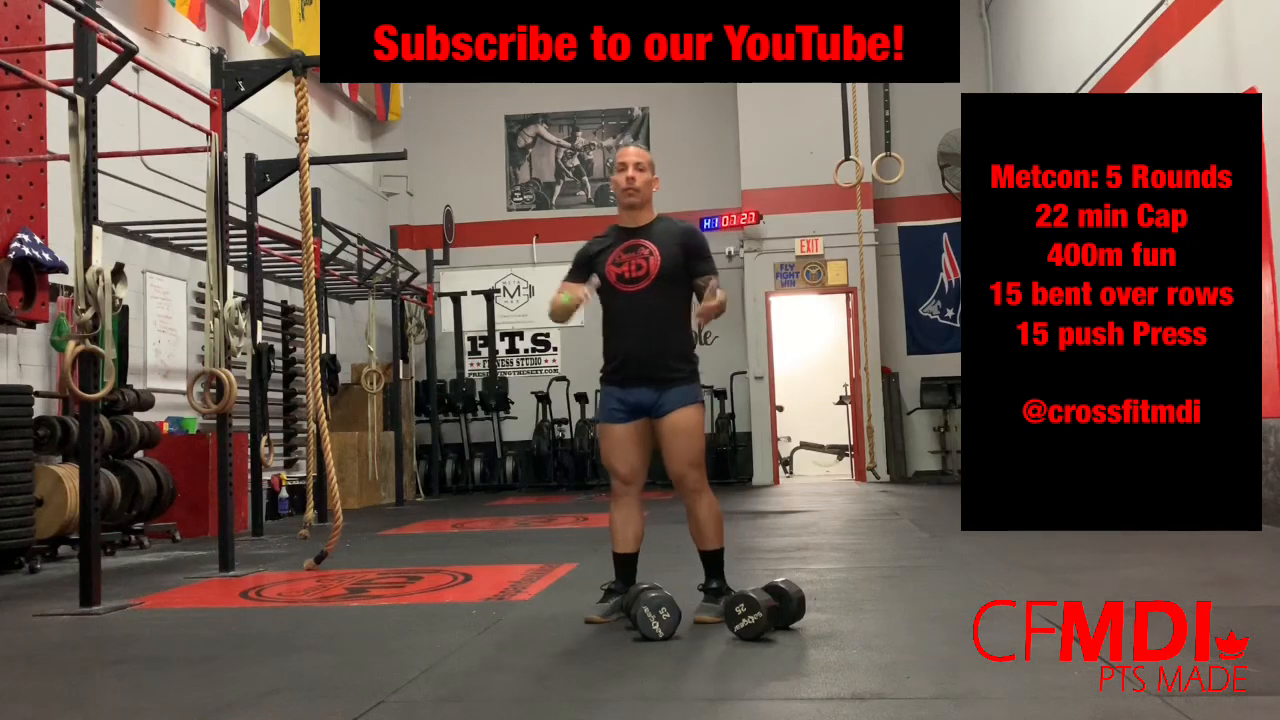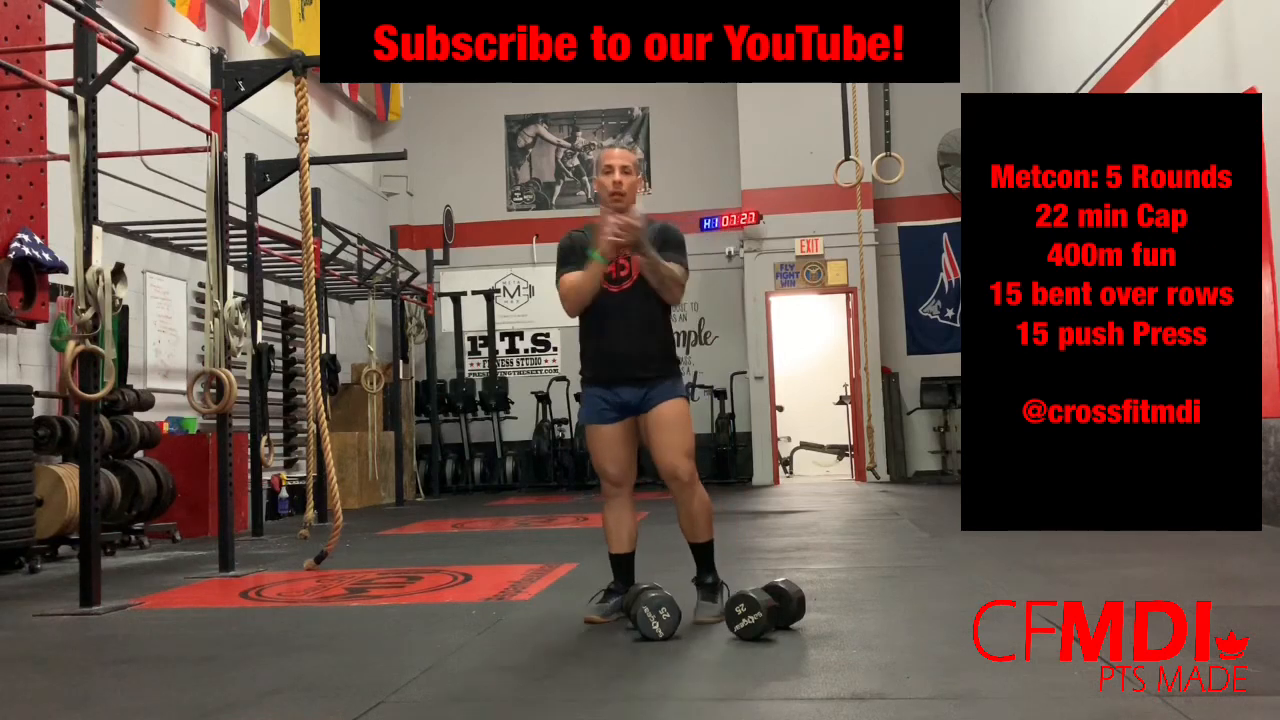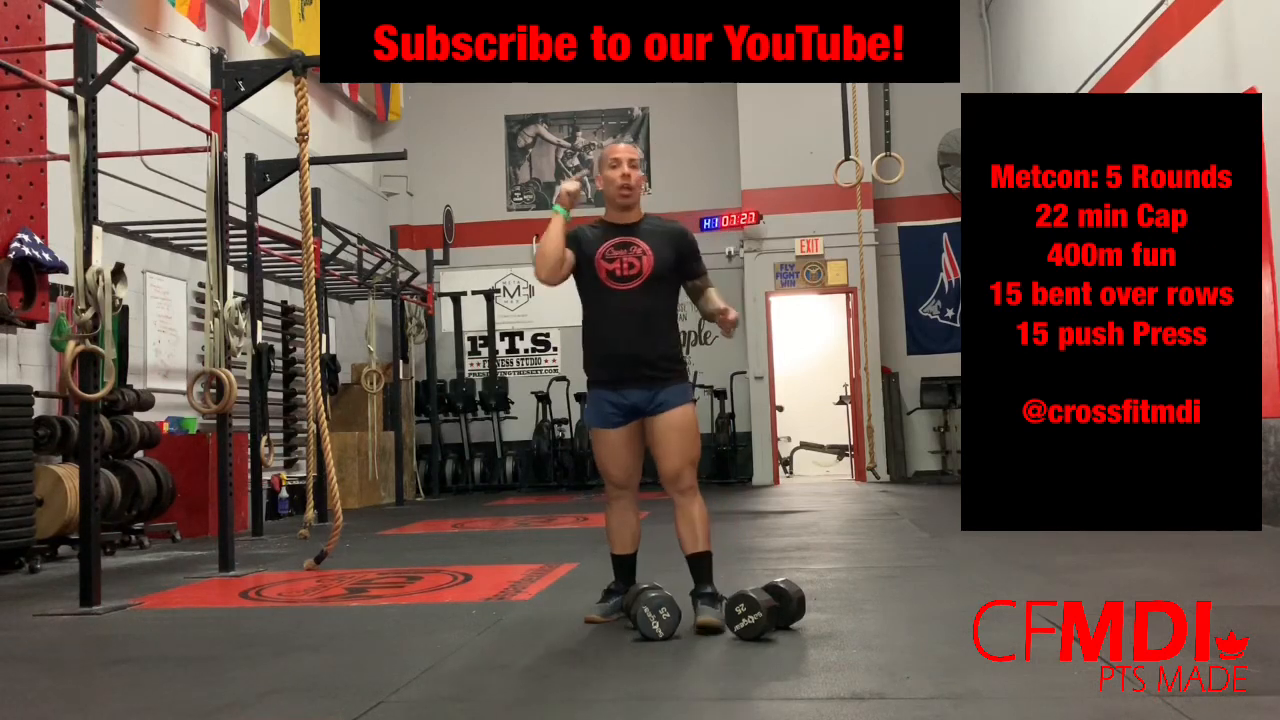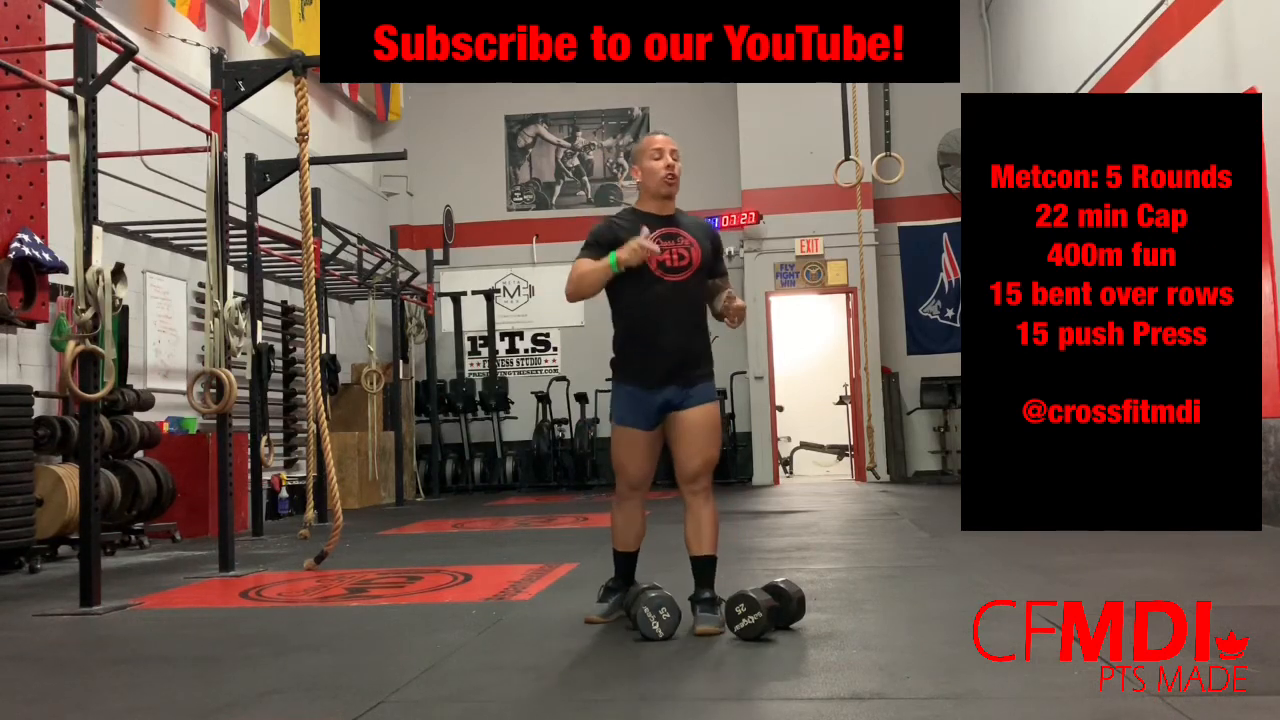
dt=0.3s
person 1, frame 1
left shoulder: (684, 236)
right shoulder: (595, 249)
left elbow: (711, 295)
right elbow: (560, 309)
left wrist: (714, 304)
right wrist: (567, 301)
left hip: (676, 382)
right hip: (620, 387)
left knee: (692, 482)
right knee: (624, 485)
left ankle: (716, 585)
right ankle: (623, 586)
person 1, frame 2
left shoulder: (663, 235)
right shoulder: (577, 243)
left elbow: (673, 291)
right elbow: (572, 303)
left wrist: (639, 246)
right wrist: (602, 253)
left hip: (659, 380)
right hip: (602, 387)
left knee: (682, 477)
right knee: (615, 486)
left ankle: (708, 580)
right ankle: (622, 586)
person 1, frame 3
left shoulder: (673, 235)
right shoulder: (582, 238)
left elbow: (701, 289)
right elbow: (547, 274)
left wrist: (720, 311)
right wrist: (561, 211)
left hip: (666, 382)
right hip: (608, 387)
left knee: (682, 482)
right knee: (619, 488)
left ankle: (705, 591)
right ankle: (623, 587)
person 1, frame 4
left shoulder: (703, 231)
right shoulder: (613, 230)
left elbow: (717, 290)
right elbow: (574, 289)
left wrist: (730, 306)
right wrist: (619, 257)
left hip: (695, 380)
right hip: (636, 382)
left knee: (697, 484)
right knee: (630, 487)
left ankle: (705, 595)
right ankle: (622, 584)
